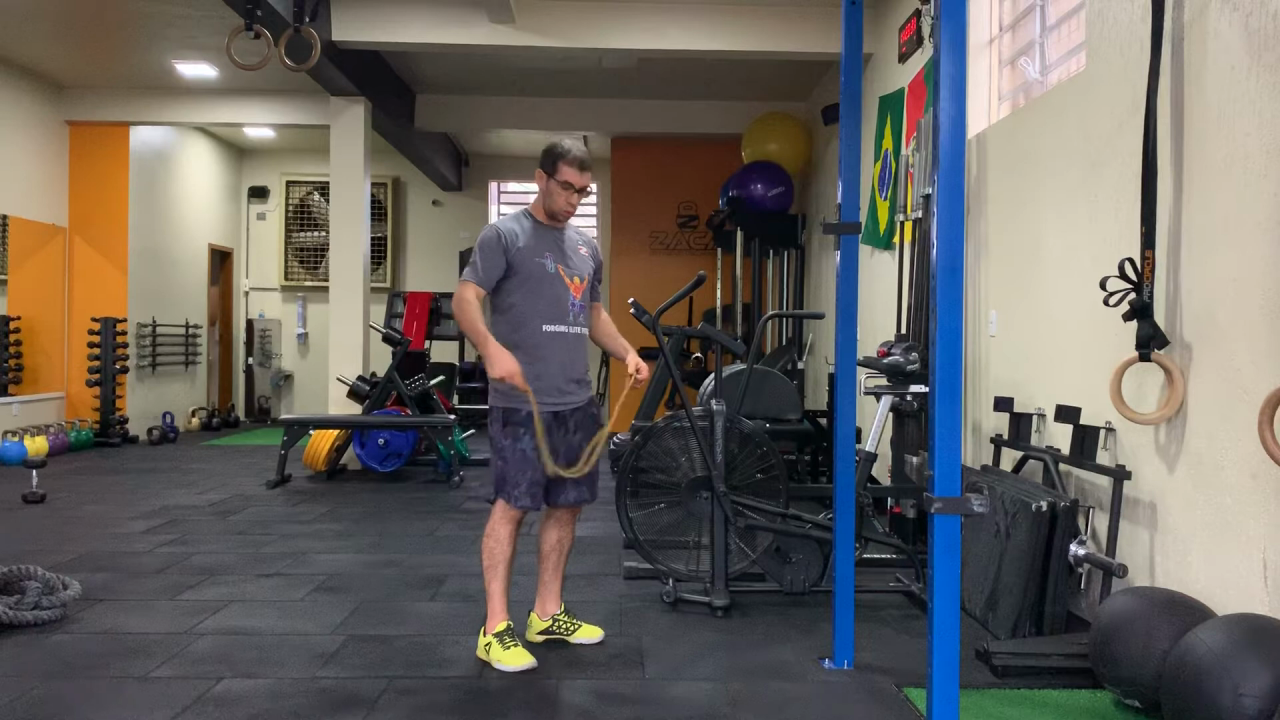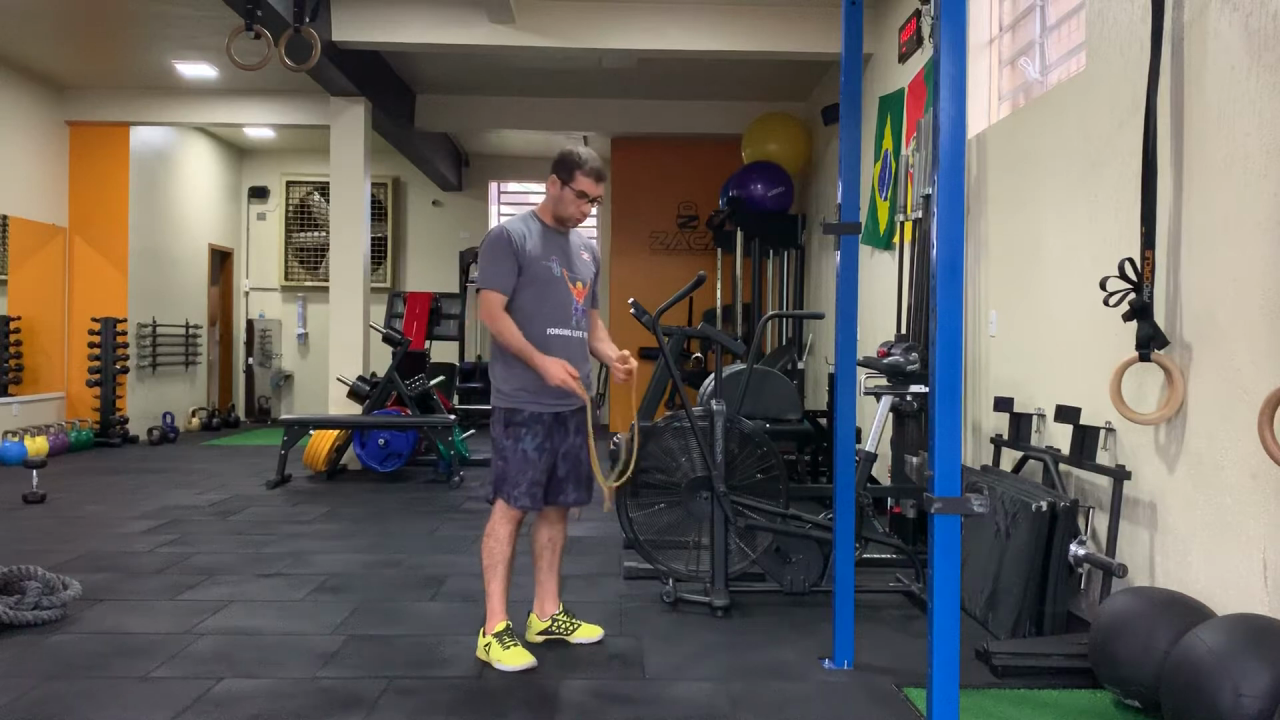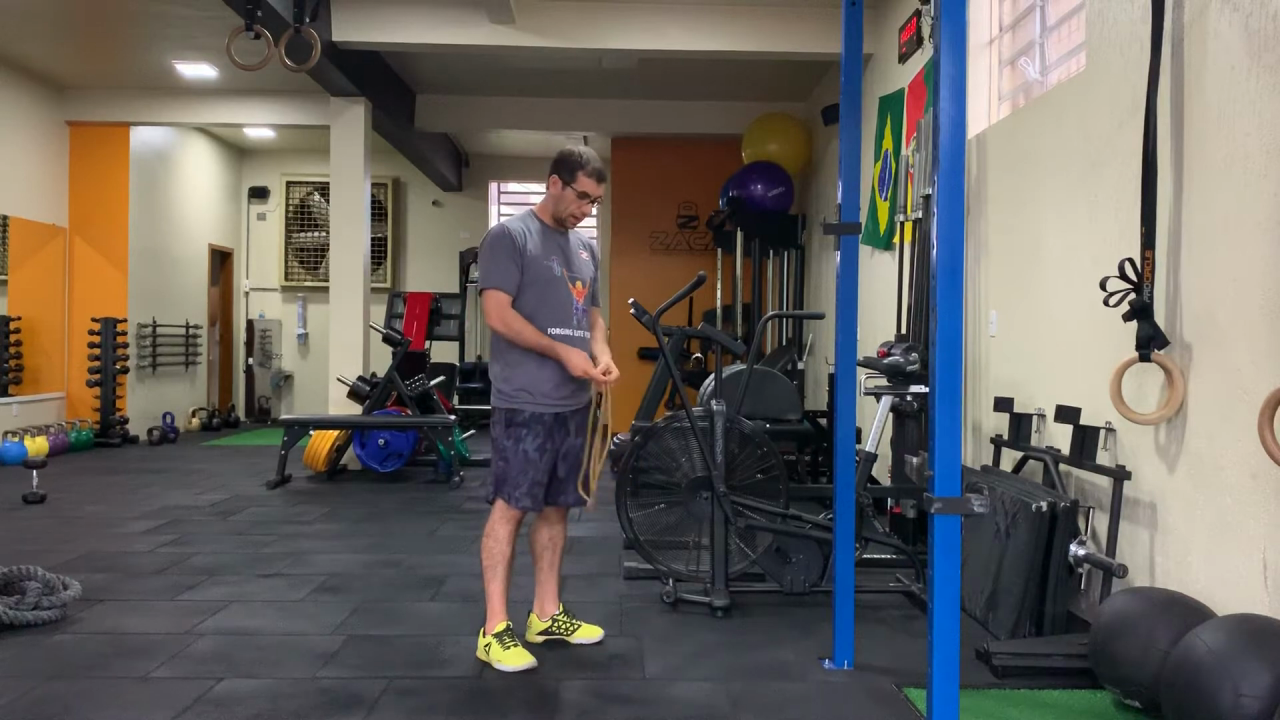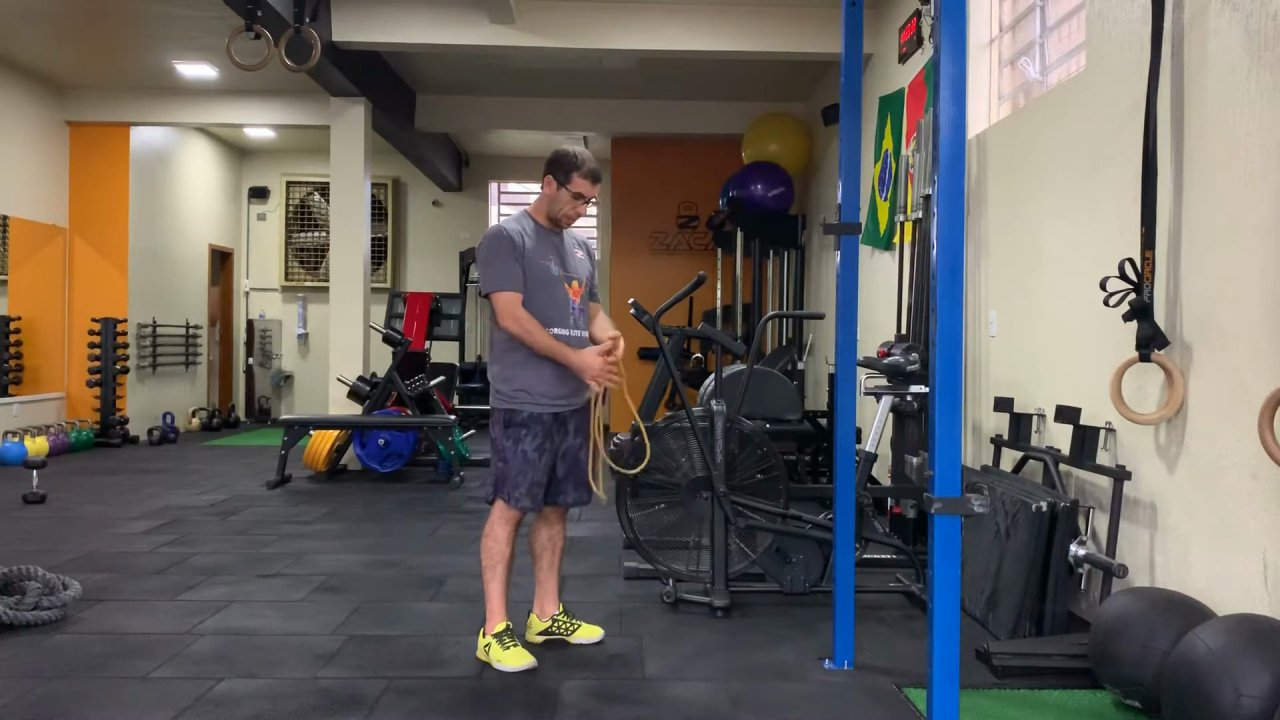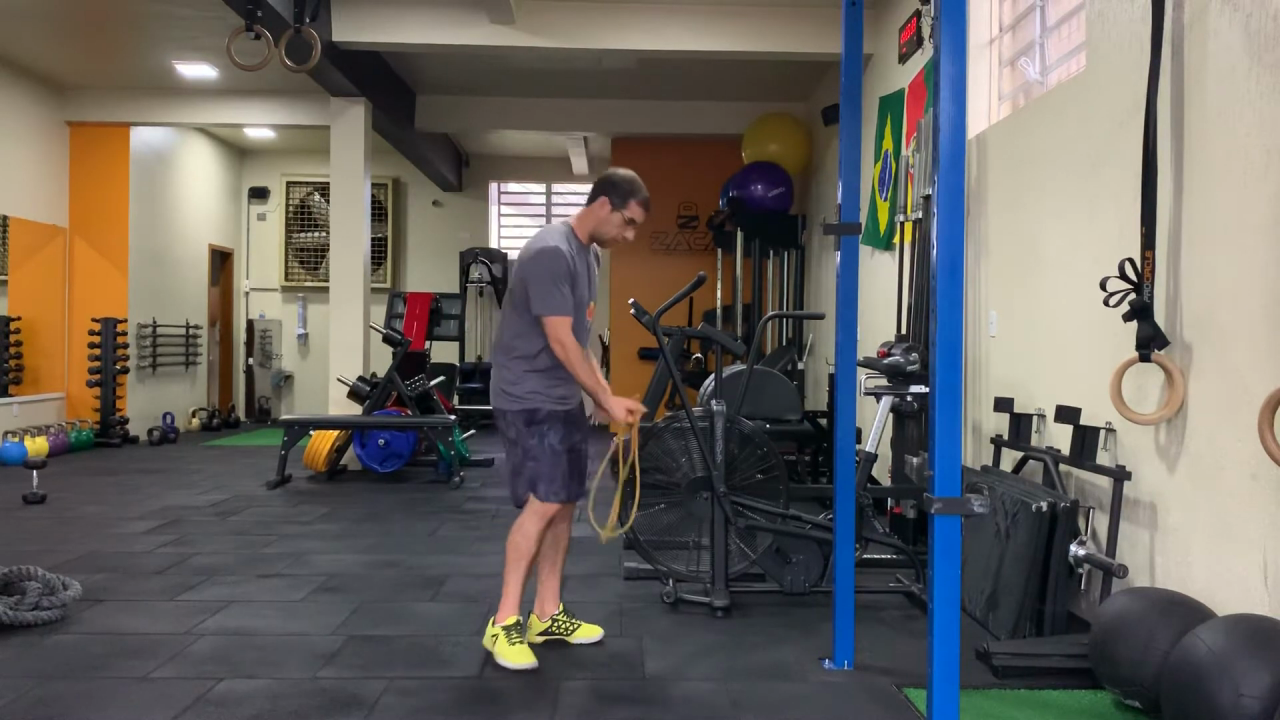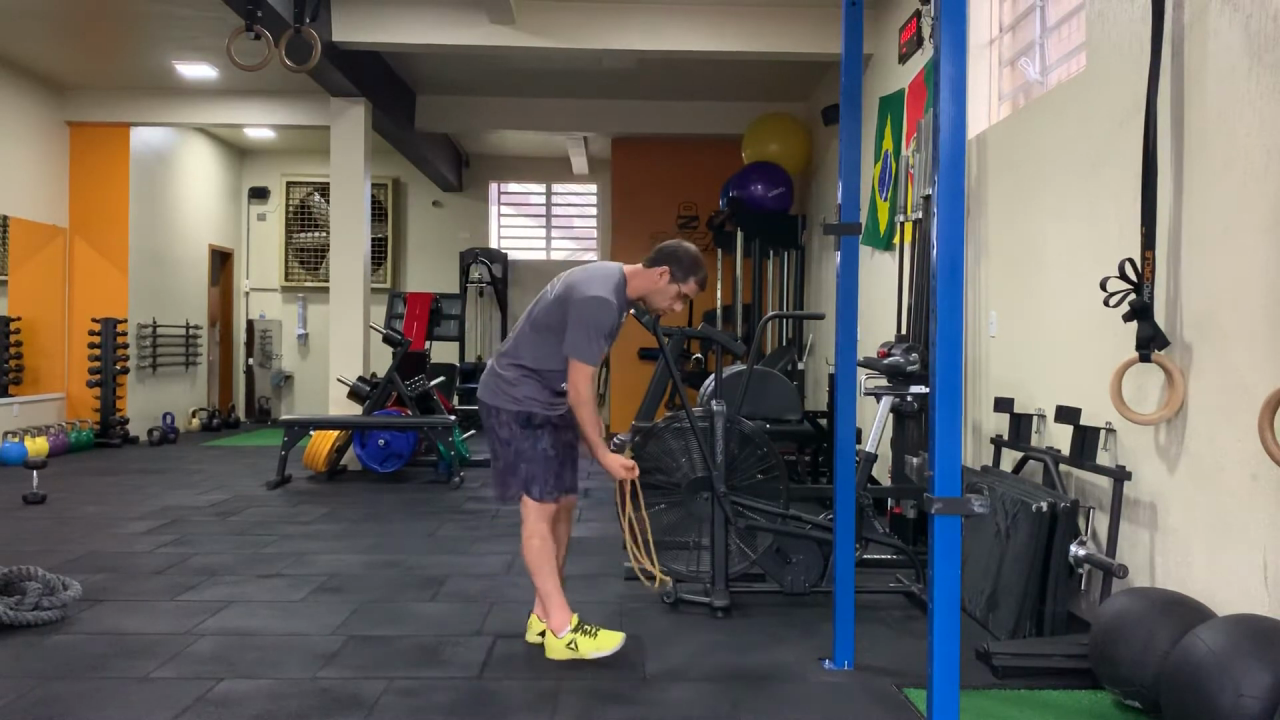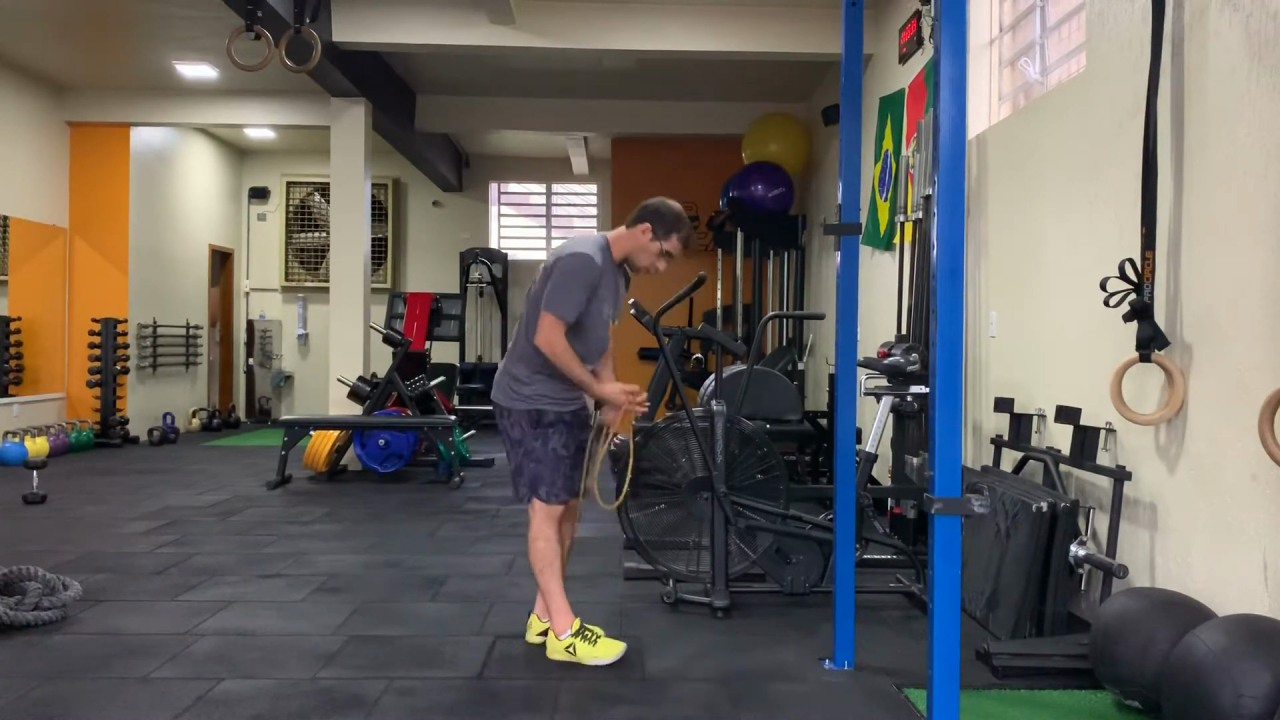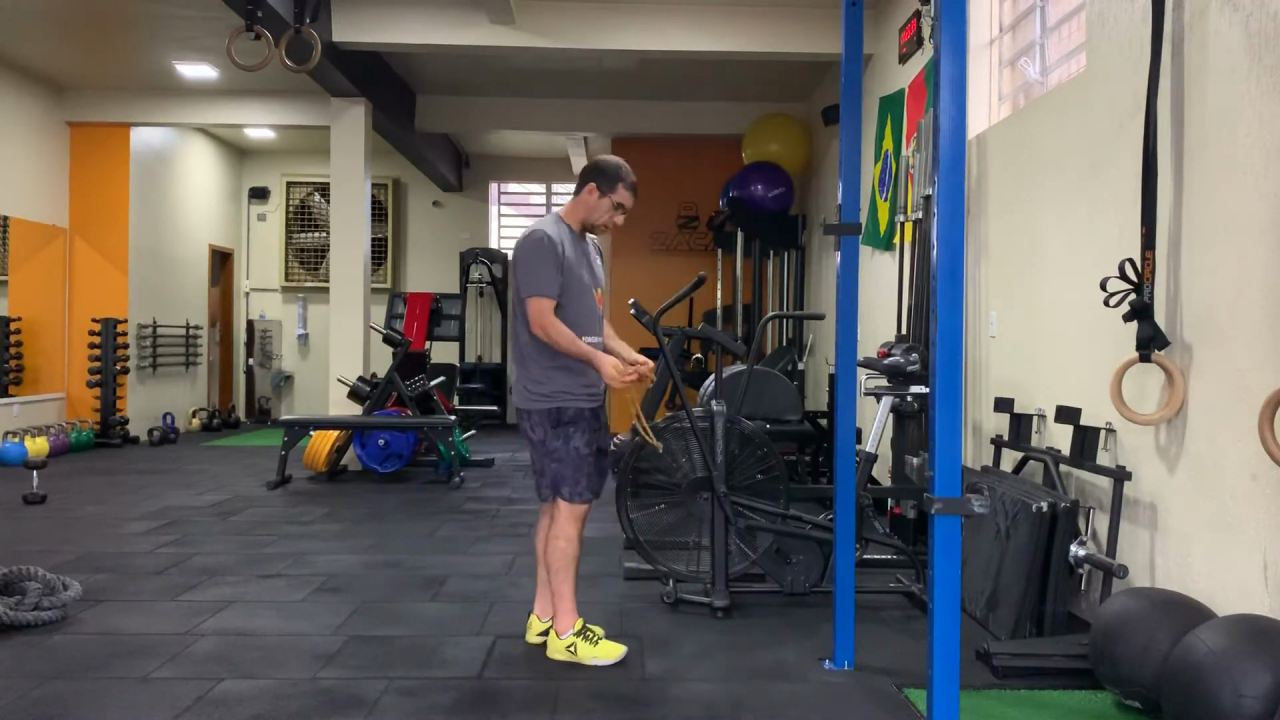
dt=0.5s
person 1, frame 1
left shoulder: (586, 246)
right shoulder: (504, 235)
right elbow: (465, 298)
left wrist: (627, 352)
right wrist: (491, 347)
left hip: (577, 402)
right hip: (524, 402)
left knee: (566, 507)
right knee: (511, 507)
left ankle: (548, 614)
right ankle: (495, 628)
person 1, frame 2
left shoulder: (586, 249)
right shoulder: (509, 237)
right elbow: (491, 312)
left wrist: (610, 354)
right wrist: (541, 362)
left hip: (574, 403)
right hip: (524, 403)
left knee: (556, 508)
right knee: (510, 507)
left ankle: (546, 614)
right ankle: (494, 629)
person 1, frame 3
left shoulder: (586, 248)
right shoulder: (509, 236)
right elbow: (497, 313)
left wrist: (601, 354)
right wrist: (563, 352)
left hip: (574, 404)
right hip: (524, 404)
left knee: (556, 508)
right knee: (510, 508)
left ankle: (547, 614)
right ankle: (494, 629)
person 1, frame 4
left shoulder: (580, 247)
right shoulder: (506, 237)
left elbow: (590, 309)
right elbow: (510, 316)
left wrist: (606, 334)
right wrist: (575, 359)
left hip: (571, 403)
right hip: (523, 404)
left knee: (556, 508)
right knee: (509, 509)
left ankle: (546, 615)
right ankle: (493, 630)
person 1, frame 5
left shoulder: (587, 253)
right shoulder: (551, 252)
right elbow: (560, 341)
left wrist: (601, 388)
right wrist: (606, 399)
left hip: (562, 399)
right hip: (529, 400)
left knee: (564, 505)
right knee: (543, 504)
left ankle: (547, 614)
right ankle: (504, 622)
person 1, frame 6
left shoulder: (618, 289)
right shoulder: (598, 298)
right elbow: (579, 384)
left wrist: (591, 419)
right wrist: (602, 454)
left hip: (549, 400)
right hip: (516, 398)
left knee: (562, 504)
right knee: (539, 507)
left ankle: (544, 615)
right ankle: (561, 629)
person 1, frame 7
left shoulder: (617, 271)
right shoulder: (581, 260)
right elbow: (547, 338)
left wrist: (612, 390)
right wrist: (599, 390)
left hip: (565, 401)
right hip: (530, 401)
left knee: (566, 506)
right knee: (546, 508)
left ankle: (544, 616)
right ankle: (563, 632)
person 1, frame 8
left shoulder: (589, 247)
right shoulder: (542, 240)
right elbow: (541, 321)
left wrist: (629, 354)
right wrist: (597, 359)
left hip: (582, 399)
right hip: (553, 402)
left knee: (559, 505)
right knee: (570, 508)
left ankle: (544, 616)
right ankle: (565, 631)
